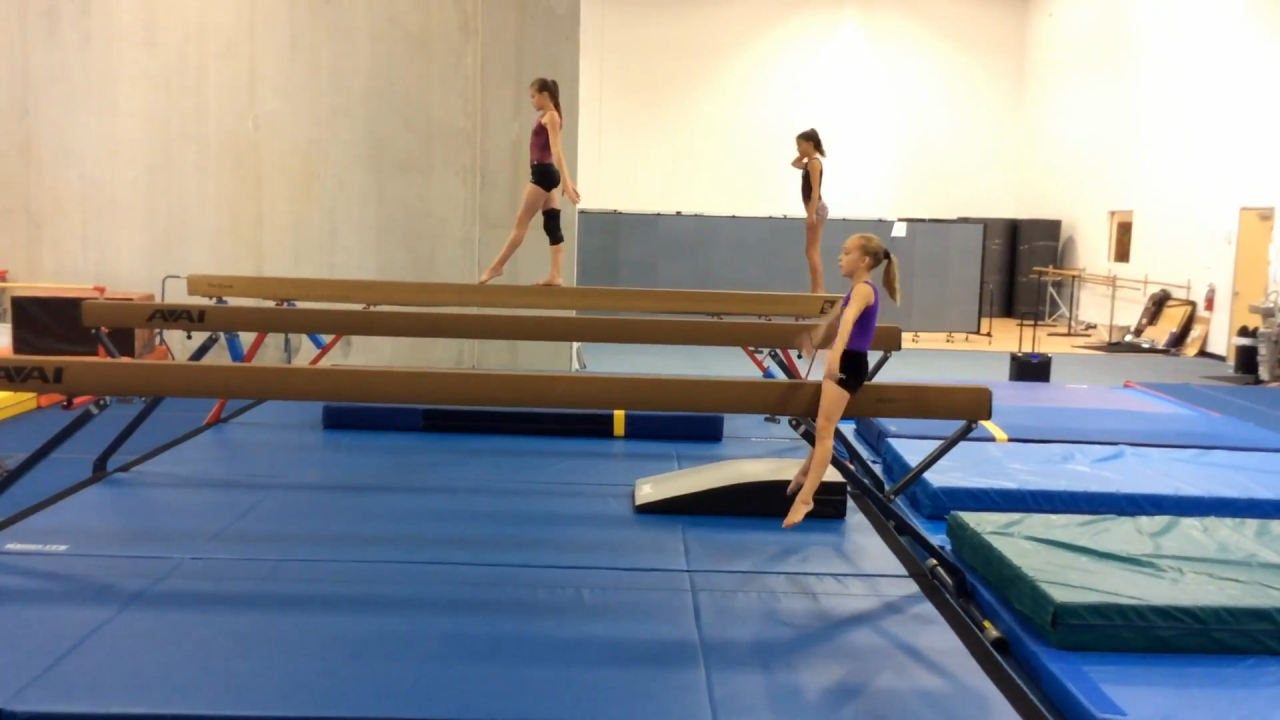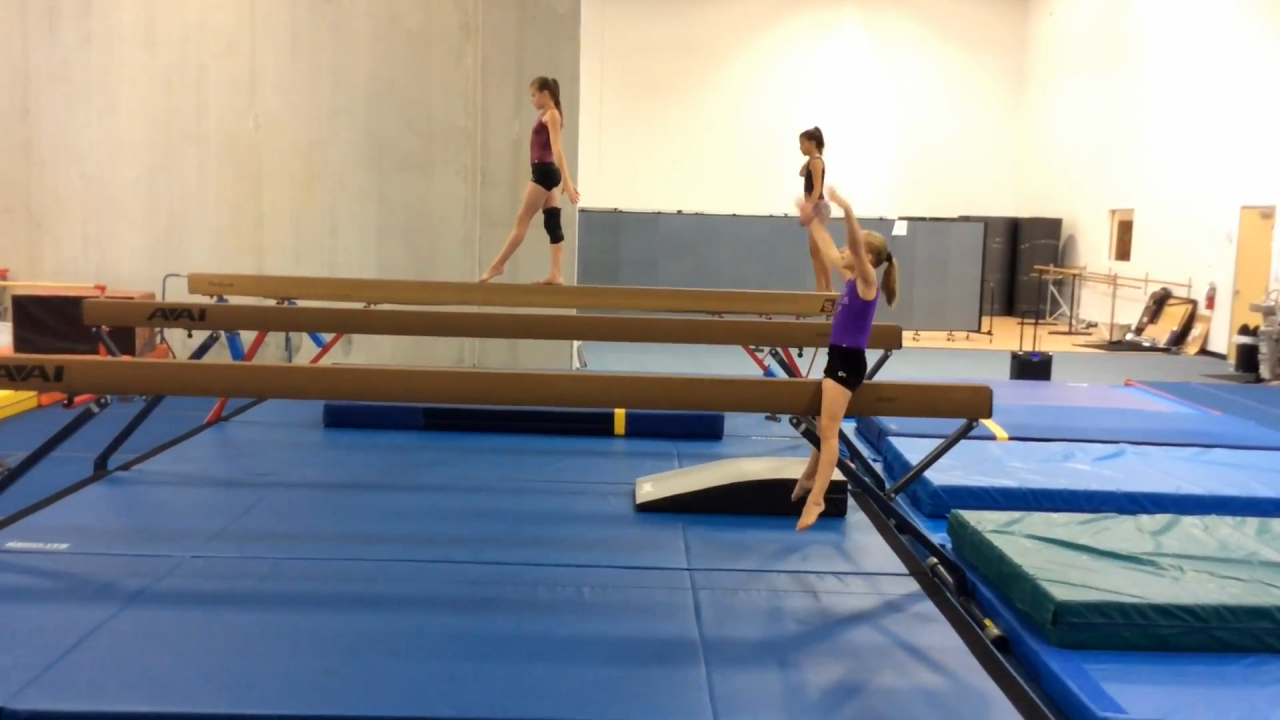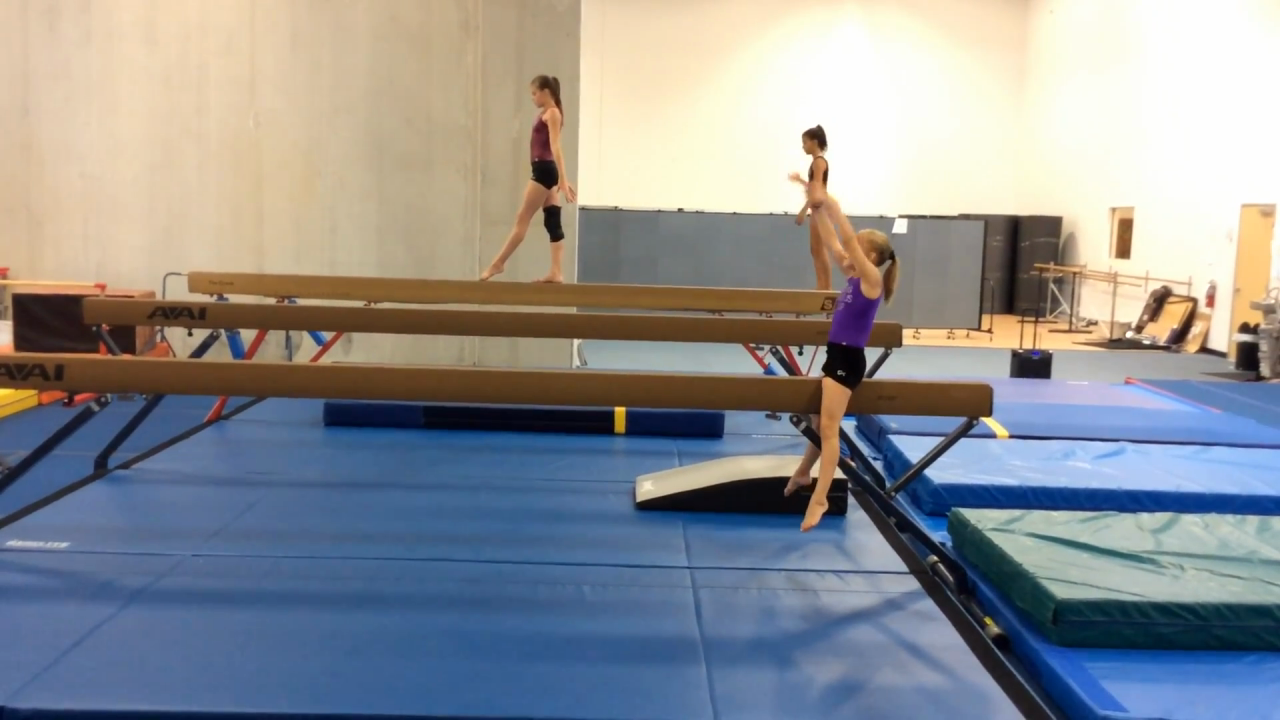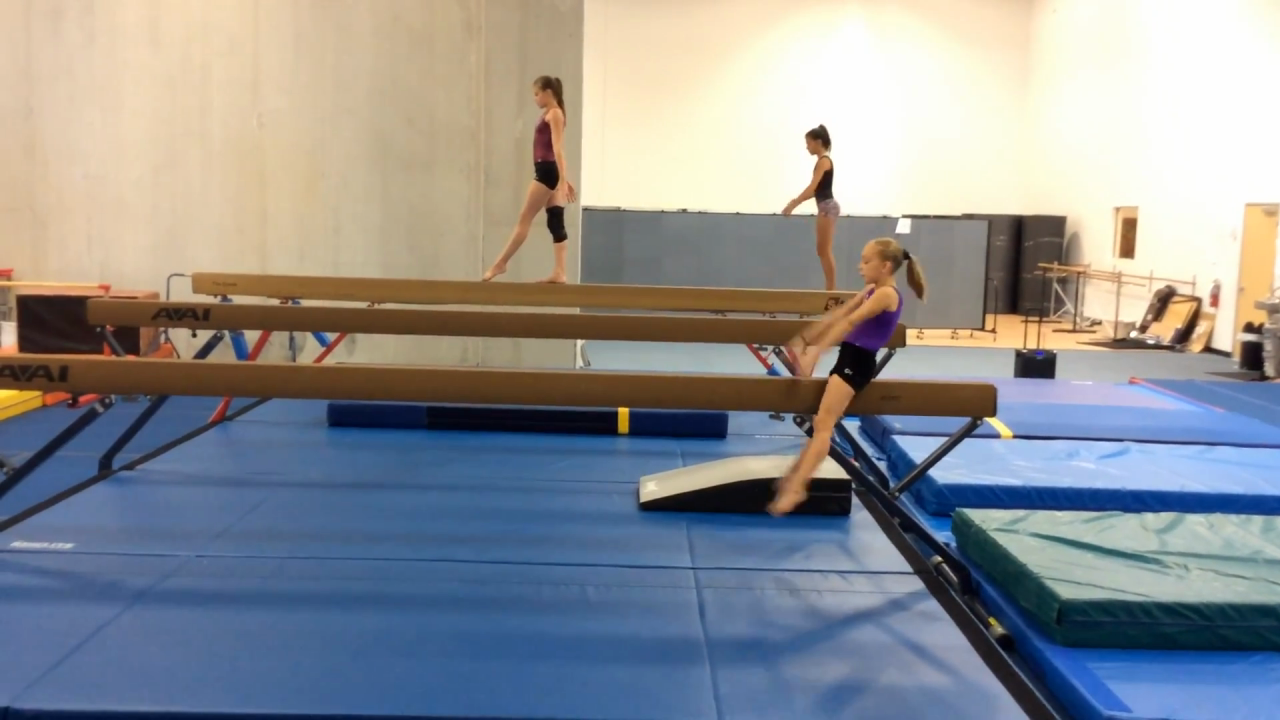
dt=0.3s
person 1, frame 1
left shoulder: (864, 290)
right shoulder: (855, 290)
left elbow: (847, 323)
right elbow: (835, 318)
left wrist: (834, 355)
right wrist: (816, 336)
left hip: (850, 363)
right hip: (842, 362)
left knee: (824, 428)
right knee: (824, 427)
left ankle: (805, 497)
right ankle: (806, 473)
person 1, frame 2
left shoulder: (866, 279)
right shoulder: (851, 275)
left elbow: (855, 250)
right elbow: (830, 247)
left wrist: (847, 212)
right wrist: (813, 220)
left hip: (848, 361)
right hip: (837, 359)
left knee: (829, 429)
right knee: (825, 424)
left ankle: (816, 498)
right ankle: (810, 477)
person 1, frame 3
left shoulder: (872, 277)
right shoulder: (855, 275)
left elbow: (847, 238)
right elbow: (832, 243)
left wrist: (829, 205)
right wrist: (818, 207)
left hip: (848, 359)
right hip: (837, 356)
left knee: (828, 427)
right knee: (822, 421)
left ankle: (819, 498)
right ankle: (804, 471)
person 1, frame 4
left shoulder: (887, 294)
right shoulder: (871, 291)
left elbow: (849, 322)
right elbow: (838, 315)
left wrist: (814, 353)
right wrist: (805, 338)
left hip: (858, 362)
right hip: (849, 358)
left knee: (824, 422)
right knee: (822, 421)
left ankle: (796, 486)
right ankle: (797, 473)
person 2, frame 1
left shoulder: (551, 116)
right shoulder: (545, 117)
left elbow: (556, 151)
left wrist: (565, 182)
right wrist: (566, 181)
left hip: (543, 173)
right hip: (544, 173)
left knee: (521, 221)
right knee: (552, 226)
left ankle: (497, 266)
right ankle: (555, 275)
person 2, frame 2
left shoulder: (551, 115)
right shoulder: (545, 116)
left elbow: (556, 149)
left wrist: (566, 180)
right wrist: (566, 180)
left hip: (544, 172)
right hip: (545, 172)
left knee: (522, 220)
right knee: (552, 224)
left ankle: (498, 265)
right ankle: (555, 274)
person 2, frame 3
left shoulder: (552, 113)
right shoulder: (546, 114)
left elbow: (555, 148)
left wrist: (562, 179)
right wrist: (562, 179)
left hip: (545, 170)
right hip: (546, 171)
left knee: (522, 218)
right knee: (552, 222)
left ankle: (498, 263)
right ankle: (556, 272)
person 2, frame 4
left shoulder: (555, 114)
right shoulder: (549, 115)
left elbow: (558, 148)
left wrist: (563, 179)
right wrist: (564, 180)
left hip: (547, 171)
right hip: (547, 171)
left knee: (524, 219)
right knee: (556, 223)
left ankle: (500, 264)
right ankle: (559, 272)
